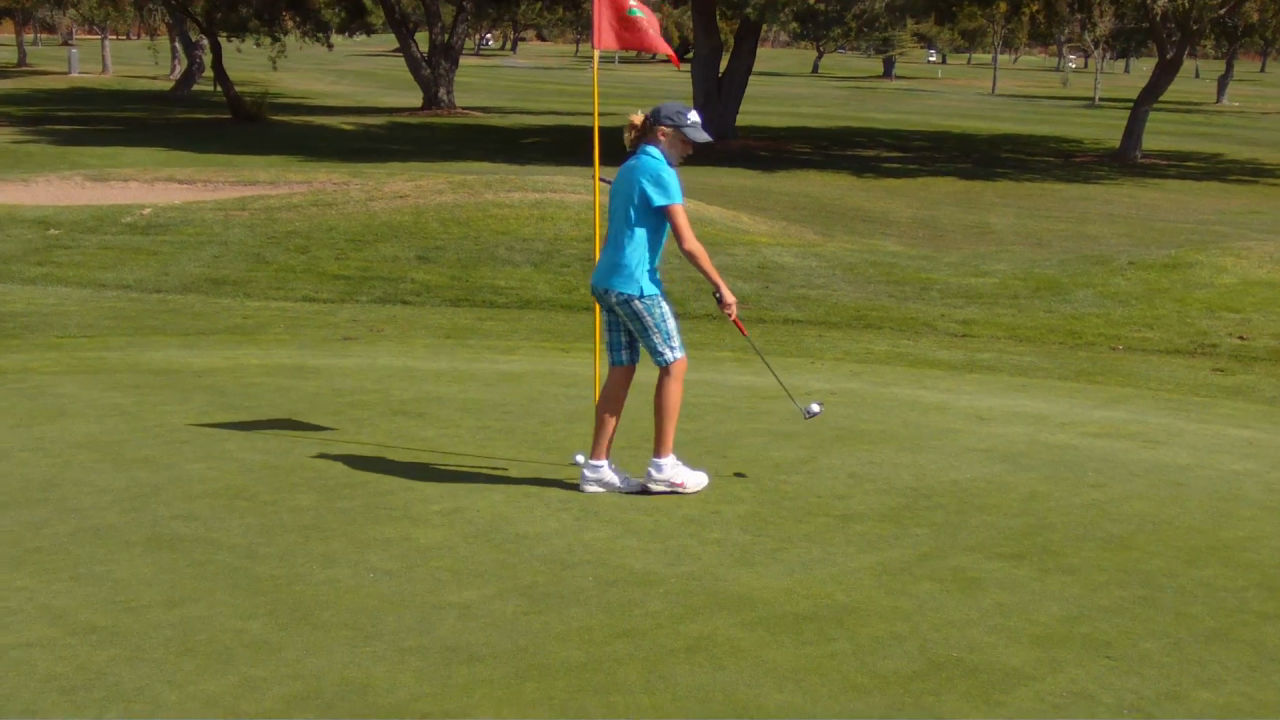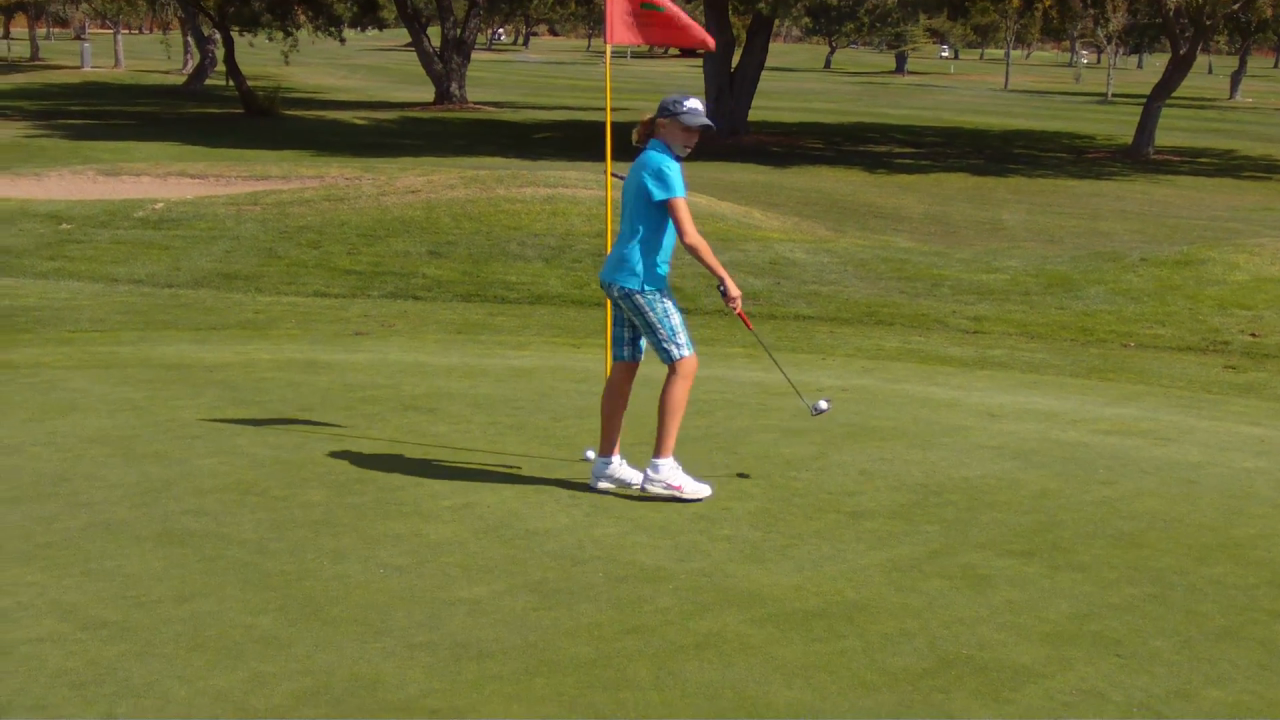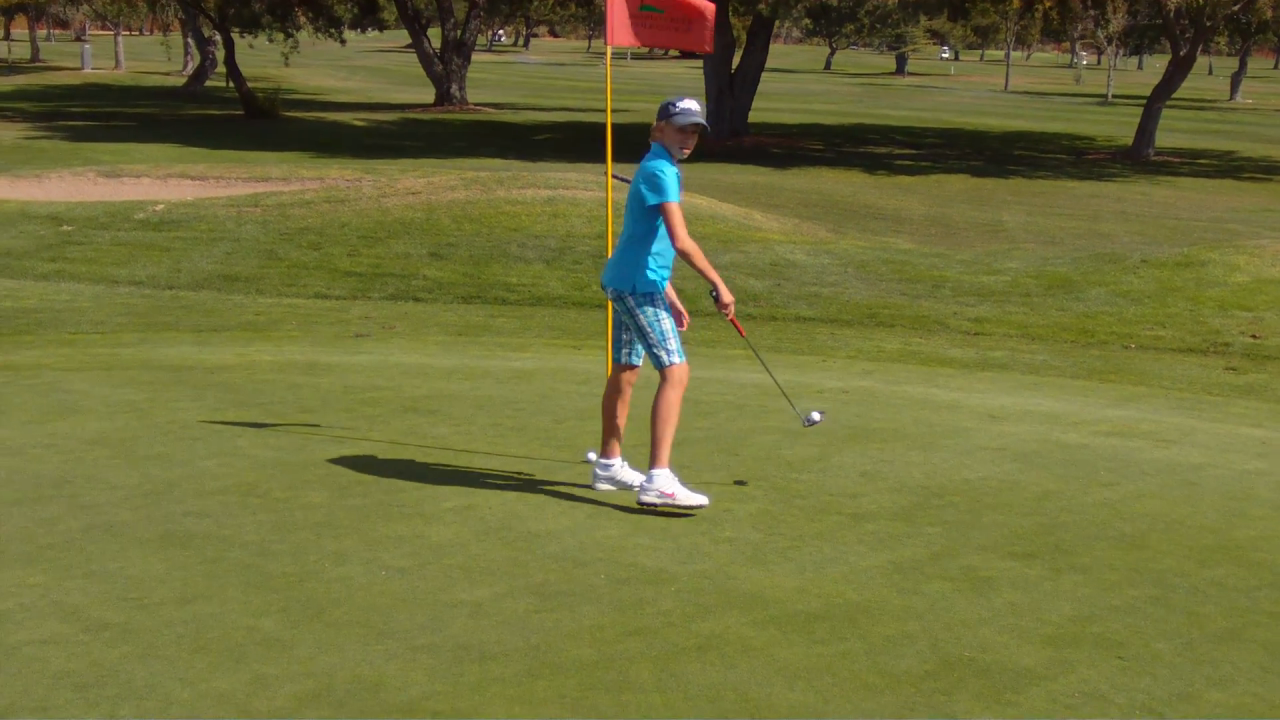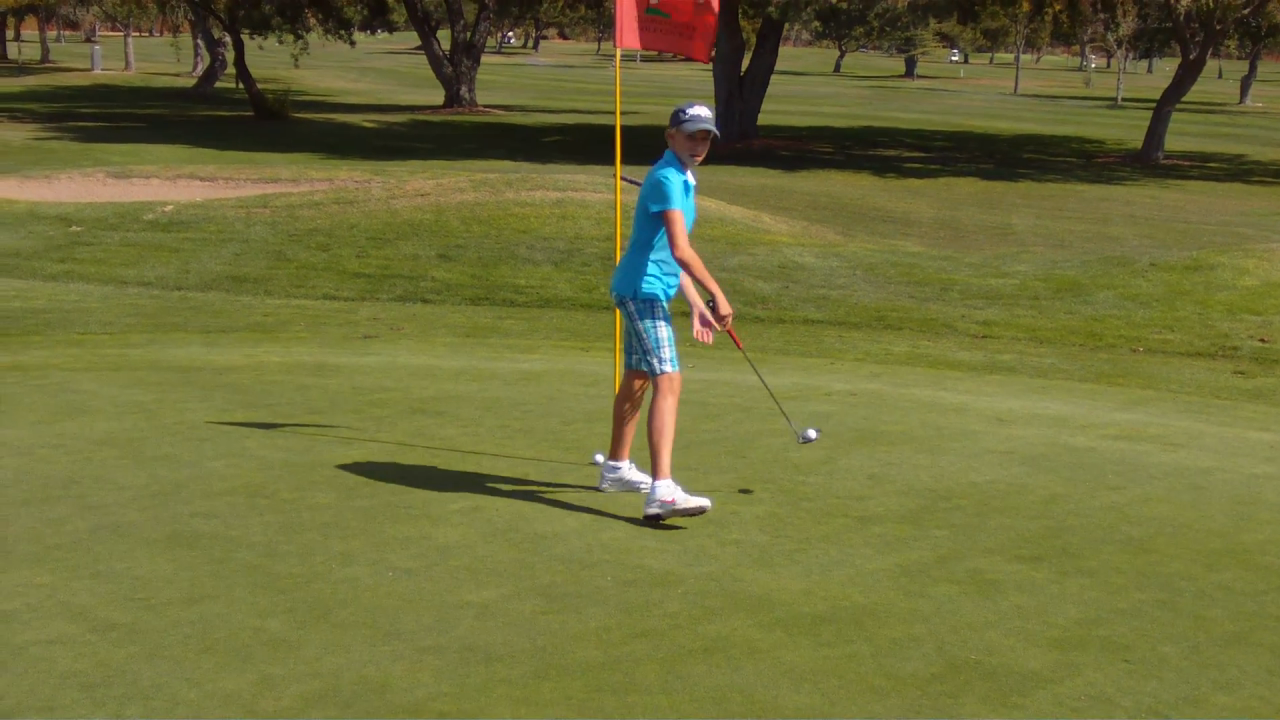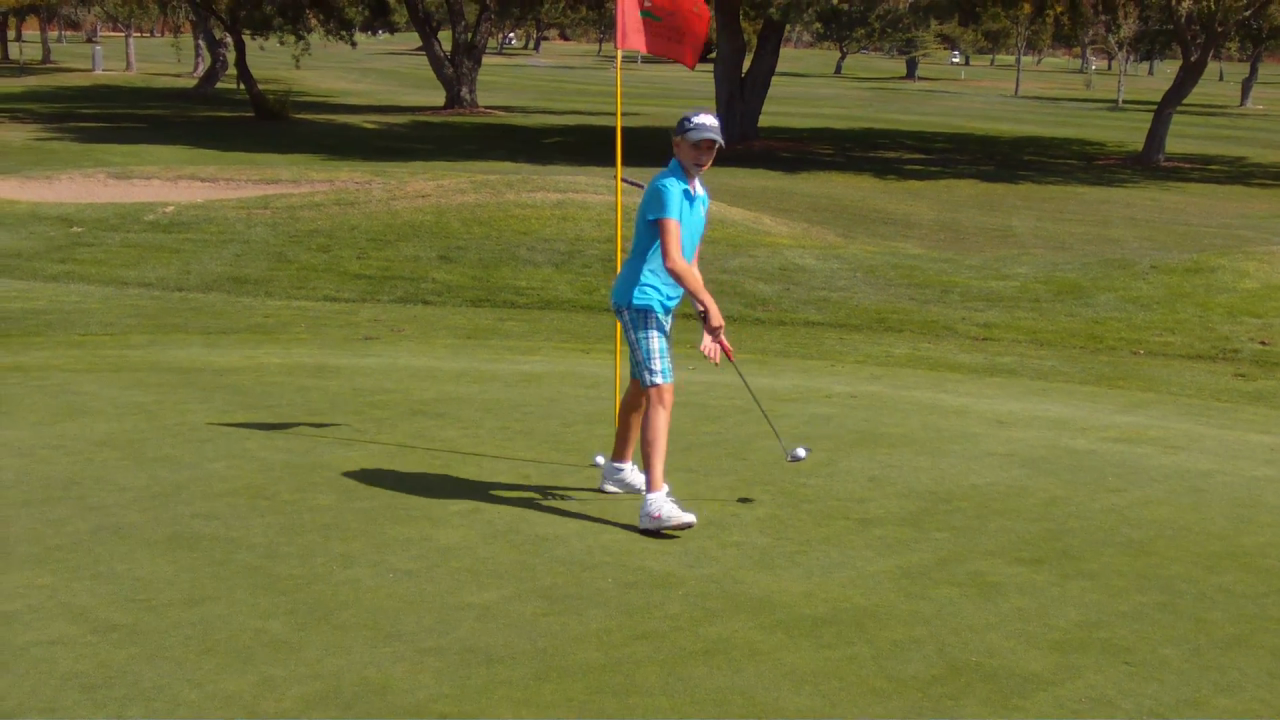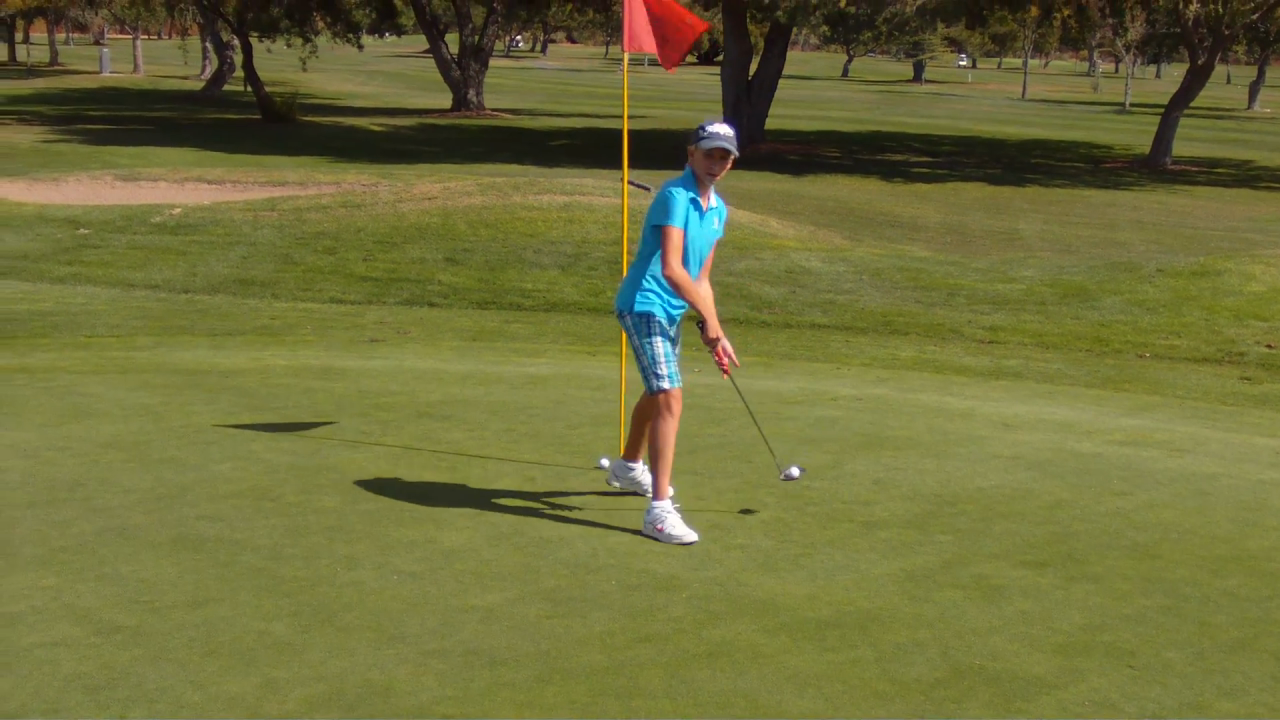
dt=0.1s
person 1, frame 1
left shoulder: (628, 170)
right shoulder: (659, 173)
right elbow: (687, 243)
right wrist: (721, 288)
left hip: (606, 281)
right hip: (635, 285)
left knee: (620, 373)
right knee: (673, 366)
left ankle: (597, 468)
right ankle: (664, 466)
person 1, frame 2
left shoulder: (647, 164)
right shoulder: (663, 167)
right elbow: (689, 236)
left wrist: (658, 287)
right wrist: (725, 279)
left hip: (622, 278)
right hip: (640, 281)
left knee: (624, 370)
right knee: (684, 364)
left ankle: (607, 465)
right ankle: (662, 469)
person 1, frame 3
left shoulder: (657, 169)
right shoulder: (660, 171)
right elbow: (681, 242)
left wrist: (671, 296)
right wrist: (719, 285)
left hip: (626, 283)
right hip: (637, 286)
left knee: (625, 372)
right knee: (675, 372)
left ankle: (608, 465)
right ankle: (658, 479)
person 1, frame 4
left shoulder: (685, 181)
right shoulder: (667, 179)
left elbow: (681, 256)
right elbow: (679, 251)
left wrist: (696, 308)
right wrist: (718, 295)
left hip: (653, 290)
right hip: (643, 290)
left knee: (638, 377)
right knee: (668, 381)
left ankle: (617, 467)
right ankle: (661, 488)
person 1, frame 5
left shoulder: (700, 195)
right shoulder: (667, 188)
left elbow: (690, 264)
right elbow: (673, 261)
left wrist: (705, 324)
right wrist: (711, 306)
left hip: (658, 301)
right hip: (641, 300)
left knee: (643, 386)
right knee: (660, 393)
left ankle: (619, 469)
right ankle: (656, 502)
person 1, frame 6
left shoulder: (718, 209)
right shoulder: (675, 195)
left elbow: (701, 277)
right elbow: (671, 267)
left wrist: (718, 333)
right wrist: (708, 320)
left hip: (672, 310)
right hip: (645, 305)
left knee: (658, 393)
right knee: (669, 397)
left ankle: (628, 468)
right ankle: (659, 509)
